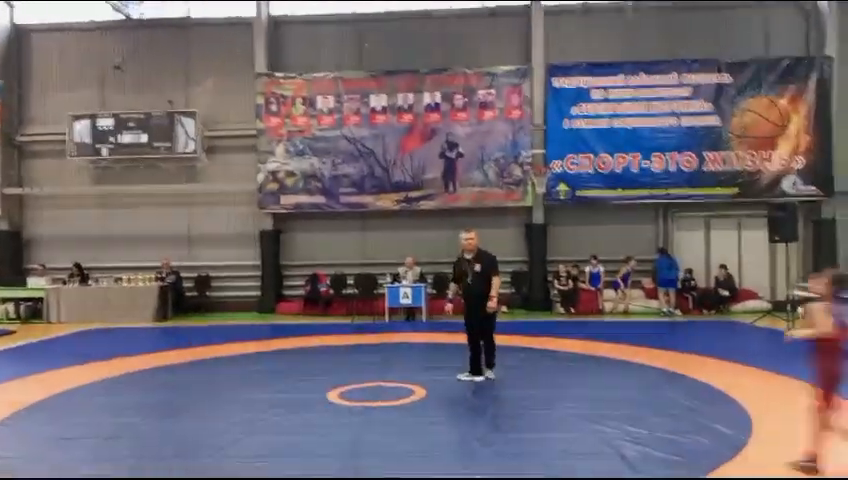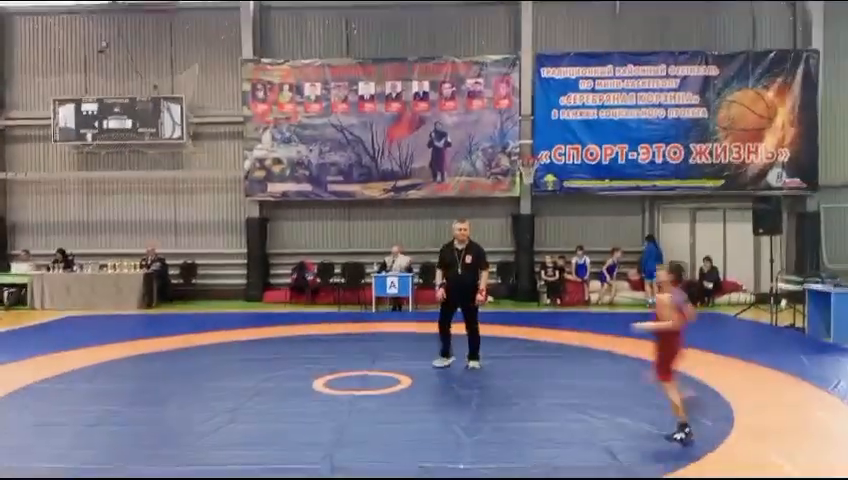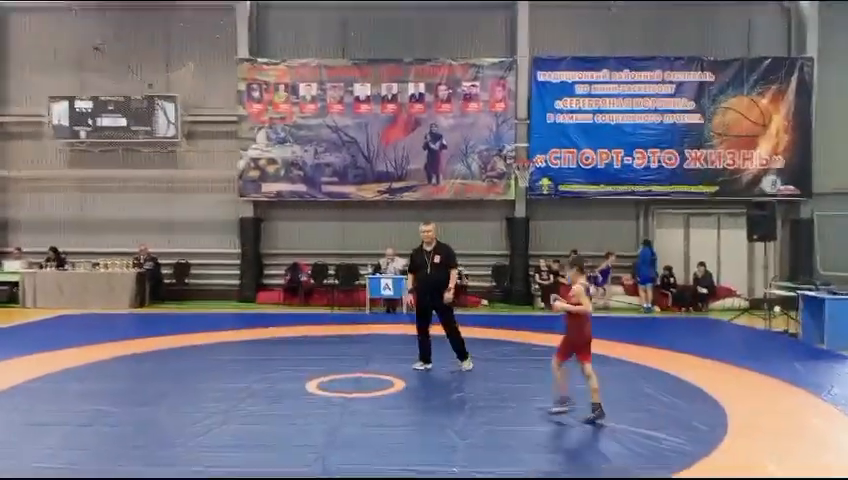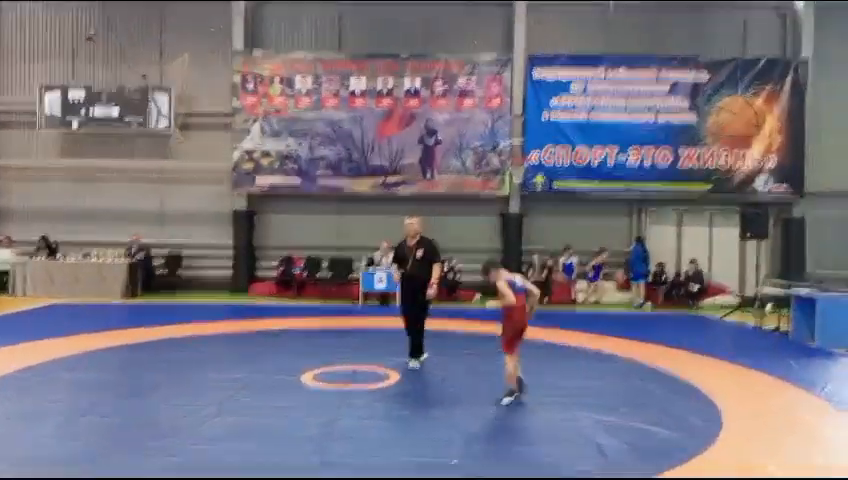
dt=0.5s
person 1, frame 1
left shoulder: (817, 307)
left elbow: (827, 329)
left wrist: (801, 333)
left hip: (826, 366)
left knee: (822, 414)
right knee: (820, 414)
right ankle: (810, 459)
person 1, frame 2
left shoulder: (664, 298)
right shoulder: (679, 294)
left elbow: (672, 323)
right elbow: (690, 315)
left wrist: (648, 326)
left hip: (666, 346)
right hip: (674, 344)
left knee: (668, 386)
left ankle: (684, 429)
person 1, frame 3
left shoulder: (576, 288)
right shoulder: (584, 285)
left elbow: (588, 309)
left wrist: (565, 306)
right wrist: (561, 300)
left hip: (574, 333)
right hip: (585, 333)
left knee: (556, 363)
right knee: (587, 370)
left ankle: (564, 399)
right ankle: (597, 408)
person 1, frame 4
left shoulder: (500, 283)
right shoulder: (518, 278)
left elbow: (511, 300)
right elbow: (536, 292)
left wrist: (496, 304)
right wrist: (530, 308)
left hip: (511, 322)
right hip: (522, 321)
left knee: (509, 356)
right knee: (512, 353)
left ankle: (512, 392)
right ankle: (518, 382)
person 2, frame 1
left shoulder: (487, 257)
right shoulder: (459, 261)
left elbow: (496, 278)
right elbow: (455, 283)
left wrist: (493, 298)
right wrist: (450, 300)
left hip: (486, 304)
right hip: (470, 305)
left knee: (487, 337)
right knee: (473, 338)
left ankle: (489, 367)
right ankle: (475, 371)
person 2, frame 2
left shoulder: (477, 249)
right shoulder: (446, 249)
left elbow: (484, 271)
right elbow: (440, 269)
left wrist: (481, 291)
right wrist: (439, 286)
left hip: (470, 294)
right hip: (450, 293)
left knee: (472, 327)
right knee: (443, 323)
left ankle: (473, 358)
right ankle: (446, 356)
person 2, frame 3
left shoulder: (445, 250)
right shoulder: (416, 253)
left elbow: (454, 270)
right elbow: (411, 274)
left wrist: (450, 289)
right wrist: (409, 292)
left hip: (441, 296)
right hip: (422, 296)
left knee: (450, 327)
right knee: (422, 329)
left ankle: (465, 358)
right ankle: (424, 360)
person 2, frame 4
left shoulder: (428, 244)
right shoulder: (400, 246)
left elbow: (437, 265)
right elbow: (396, 264)
left wrist: (433, 285)
right wrist: (397, 272)
left hip: (422, 290)
right hip: (406, 290)
left knee: (417, 323)
right knee: (409, 323)
left ankle: (415, 356)
right ankle: (419, 352)
